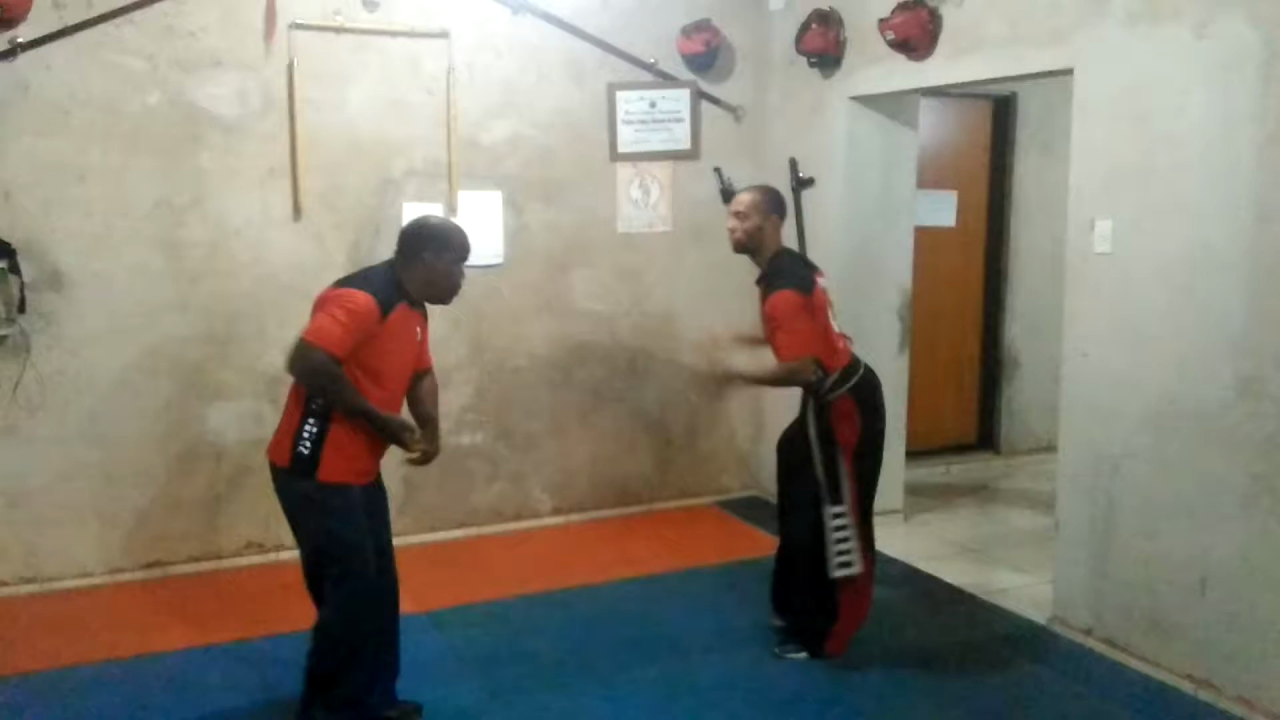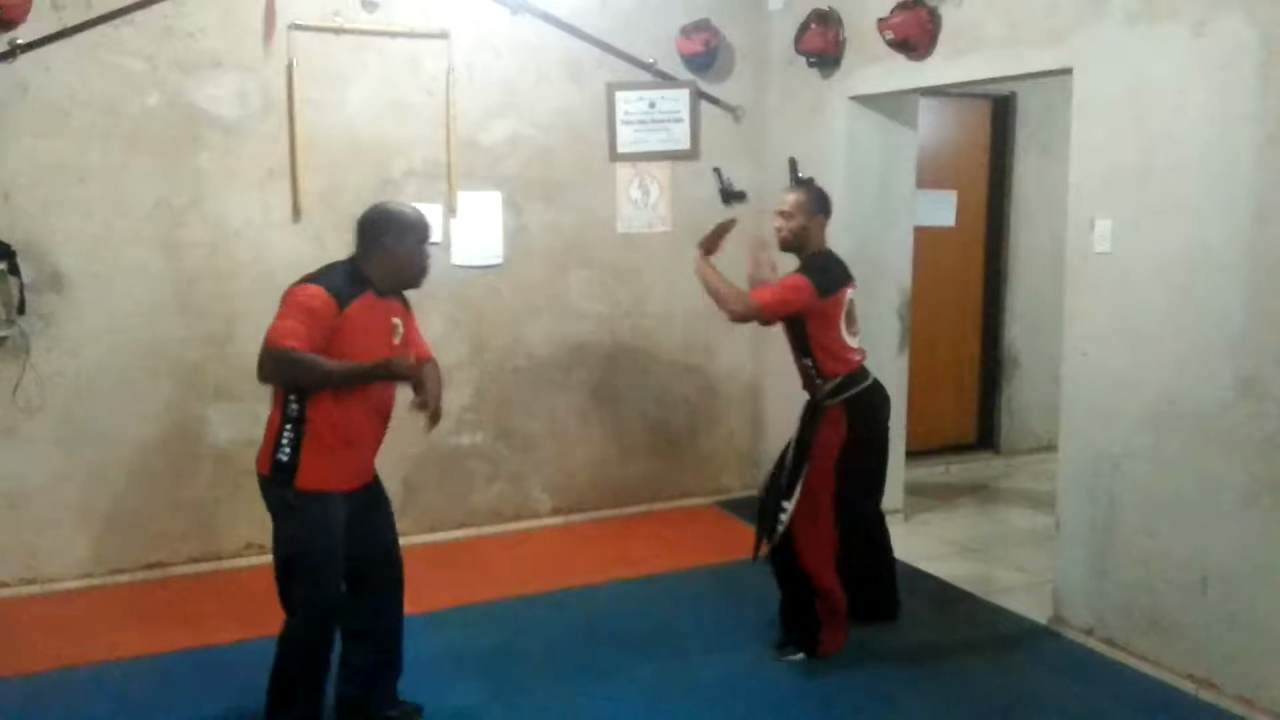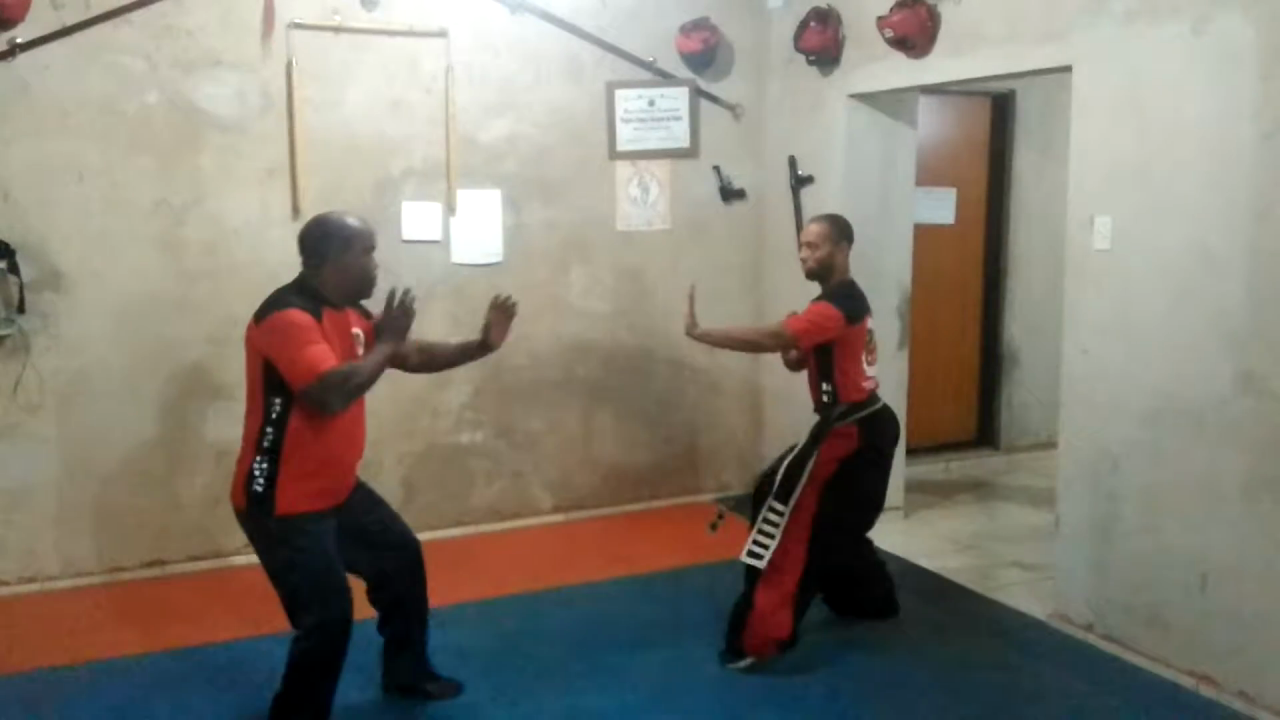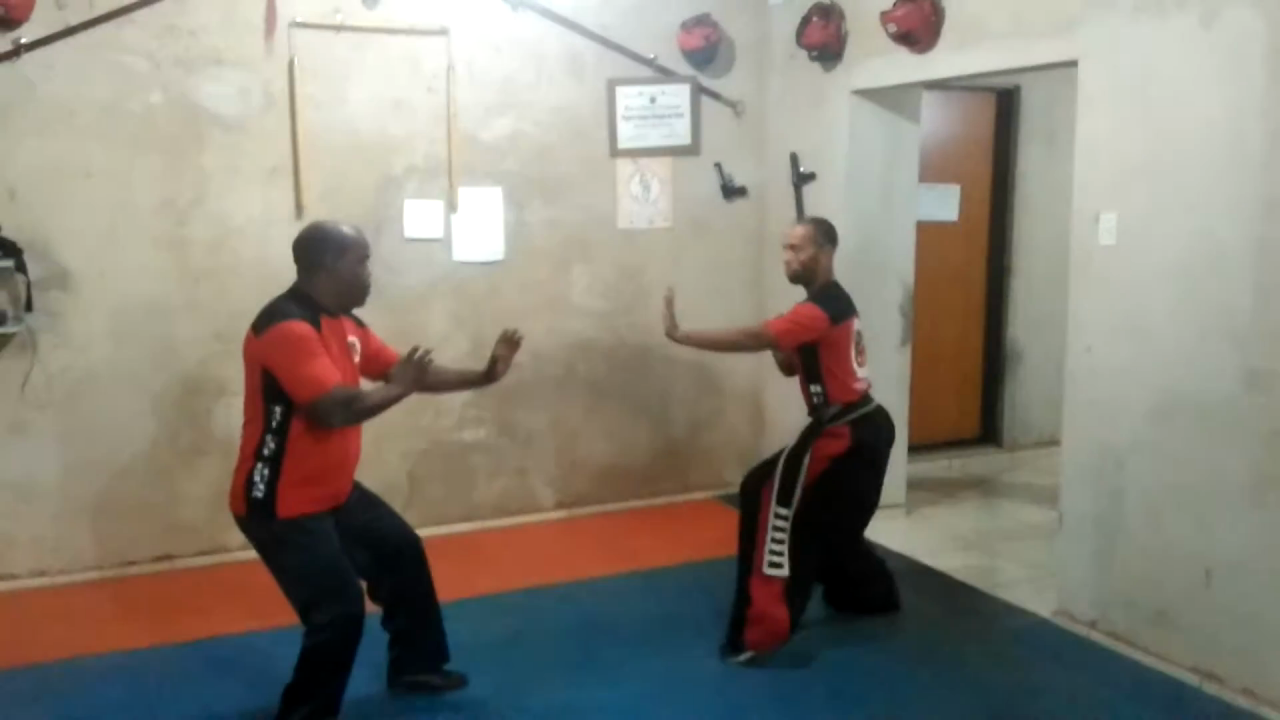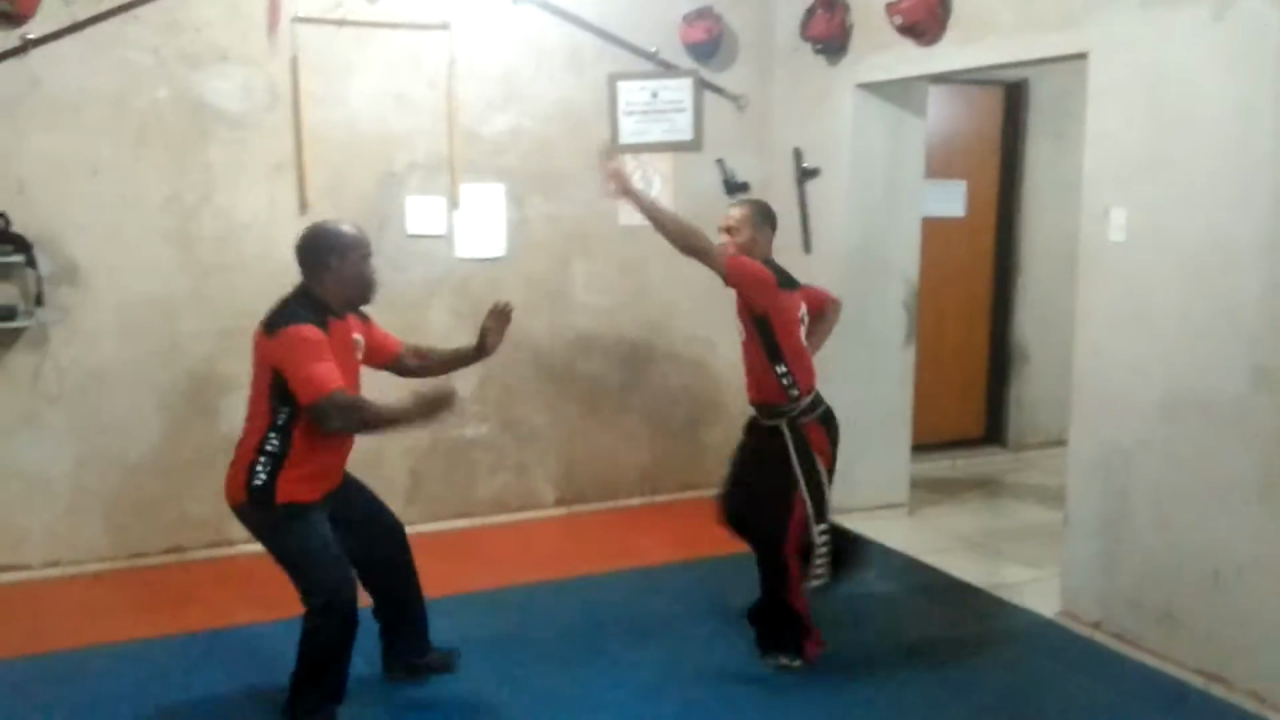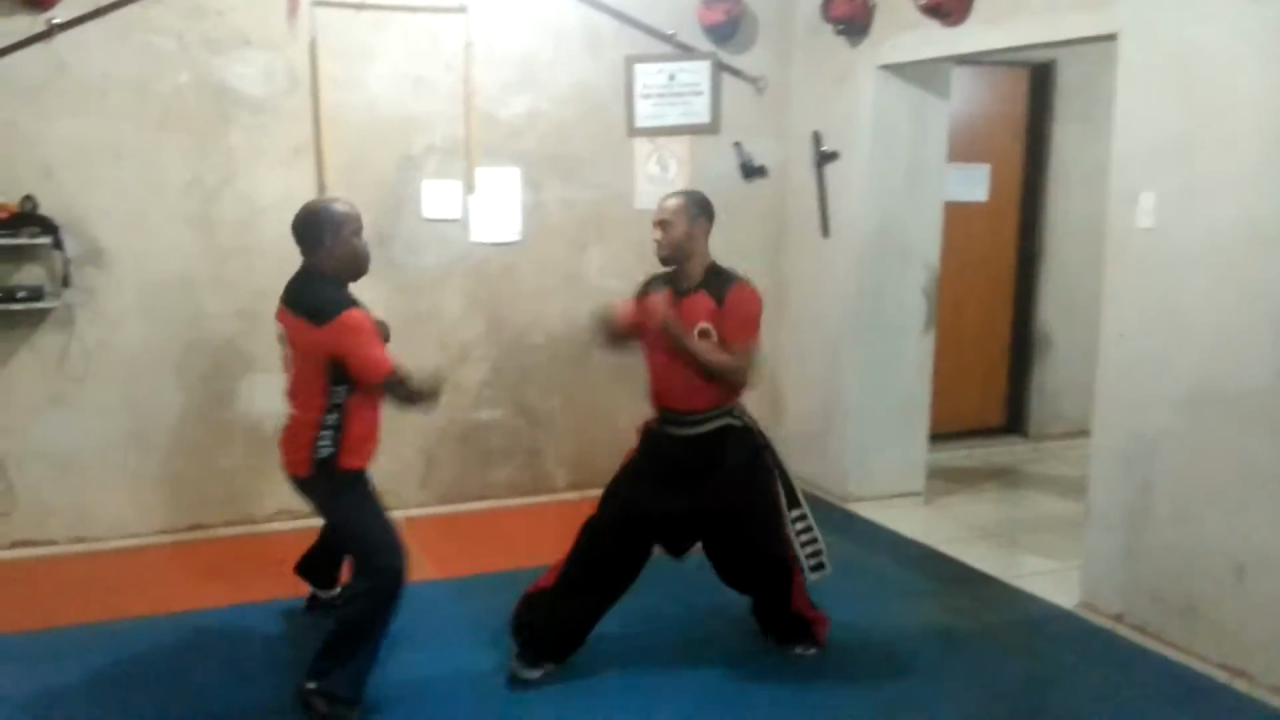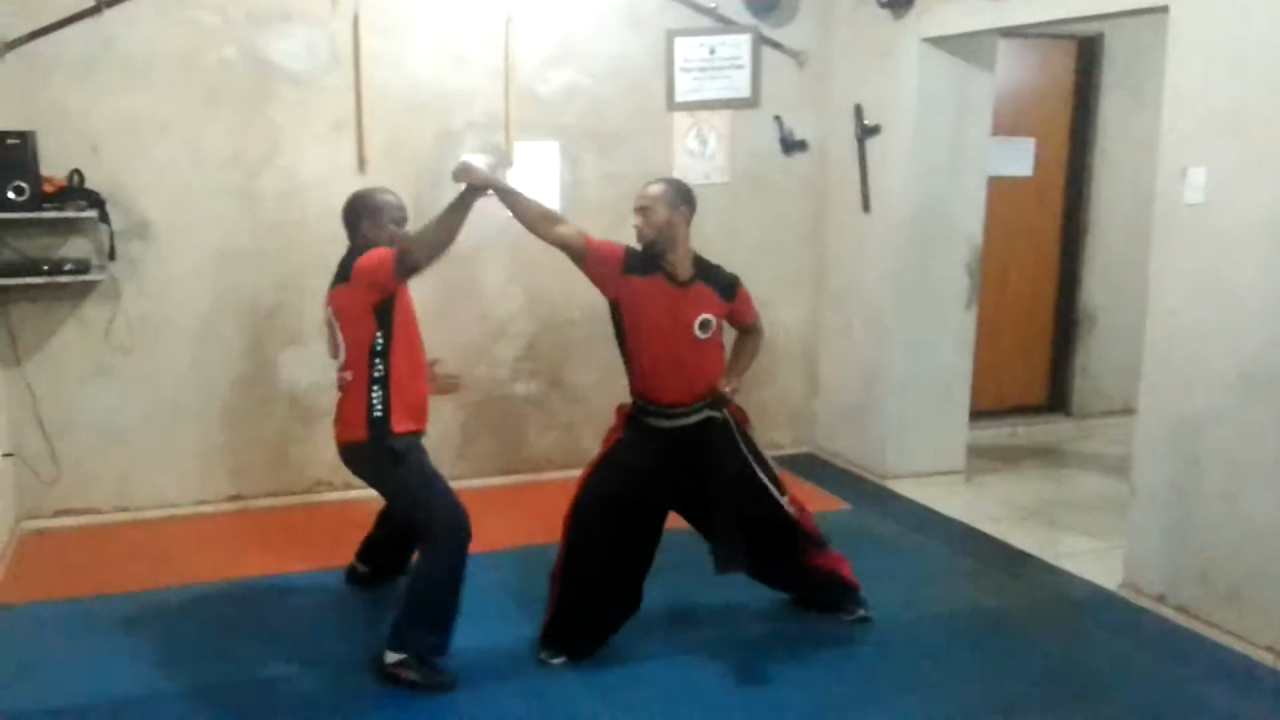
dt=0.3s
person 1, frame 1
left shoulder: (413, 308)
right shoulder: (360, 299)
left elbow: (421, 374)
right elbow: (306, 363)
left wrist: (428, 427)
right wrist: (380, 420)
left hip: (359, 470)
right hip: (314, 471)
left knee: (379, 586)
right knee: (351, 593)
person 1, frame 2
left shoulder: (395, 303)
right shoulder: (320, 295)
left elbow: (422, 363)
right elbow: (274, 364)
left wrist: (430, 394)
right wrist: (370, 371)
left hip: (358, 475)
right hip: (302, 479)
left knee: (381, 582)
right knee: (317, 604)
person 1, frame 3
left shoulder: (349, 314)
right shoulder: (285, 318)
left elbow: (415, 355)
right elbow: (333, 392)
left wrist: (482, 346)
right wrist: (385, 343)
left hip: (336, 489)
right hip: (280, 503)
left knee: (400, 559)
right knee: (326, 615)
left ankle: (406, 673)
person 1, frame 4
left shoulder: (344, 324)
right shoulder: (285, 328)
left elbow: (405, 371)
right elbow: (335, 409)
left wrist: (485, 375)
right wrist: (399, 387)
left hip: (335, 491)
right hip: (280, 506)
left knee: (402, 554)
right knee: (339, 612)
left ankle: (415, 664)
person 1, frame 5
left shoulder: (348, 317)
right shoulder: (295, 331)
left elbow: (409, 361)
right elbow: (342, 413)
left wrist: (478, 350)
right wrist: (416, 411)
left hip: (322, 479)
right hip: (275, 492)
left knee: (388, 544)
right knee: (332, 598)
left ankle: (407, 652)
person 1, frame 6
left shoulder: (311, 291)
right shoulder: (336, 312)
right elbow: (391, 383)
left wrist: (373, 339)
right wrist: (423, 391)
left hip: (323, 451)
right hip: (330, 462)
left knee: (356, 523)
right knee: (383, 567)
left ankle: (323, 586)
person 1, frame 7
left shoulder: (357, 282)
right shoulder: (370, 268)
right elbow: (418, 253)
left wrist: (414, 382)
right wrist: (468, 197)
left hip: (369, 431)
right hip: (381, 437)
left knee: (410, 504)
right knee: (449, 528)
left ankle: (370, 566)
right ankle: (406, 652)
person 2, frame 1
left shoulder: (784, 287)
right shoulder: (789, 268)
left elbow: (799, 368)
left wrist: (735, 376)
right wrist: (759, 337)
left hip: (843, 403)
right hip: (842, 395)
left knee: (833, 513)
right knee: (803, 505)
left ankle: (822, 631)
right ankle: (796, 609)
person 2, frame 2
left shoulder: (810, 281)
right shoulder: (827, 270)
left elbow: (740, 309)
right elbow: (771, 308)
left wrist: (703, 262)
right wrist: (766, 281)
left hip: (840, 410)
right hip: (859, 400)
left knee: (806, 516)
right knee: (851, 512)
left ankle: (813, 634)
right ankle: (873, 602)
person 2, frame 3
left shoulder: (836, 308)
right shoulder: (845, 301)
left elbow: (771, 339)
right elbow: (795, 359)
left wrist: (699, 332)
right wrist: (793, 345)
left hip: (851, 432)
right hip: (870, 426)
left knee: (782, 507)
right knee: (836, 526)
left ankle: (760, 635)
right ankle: (870, 598)
person 2, frame 4
left shoulder: (820, 309)
right shoulder: (832, 304)
left elbow: (753, 338)
right elbow: (792, 365)
left wrist: (680, 334)
right wrist: (782, 349)
left hip: (845, 434)
right hip: (864, 427)
left knee: (768, 499)
right knee: (832, 523)
left ankle: (760, 630)
right ankle: (870, 594)
person 2, frame 5
left shoulder: (762, 279)
right shoulder: (775, 284)
left elbow: (695, 245)
right elbow: (831, 304)
left wrist: (630, 191)
left hip: (796, 430)
right hip: (769, 424)
left knee: (782, 531)
right knee: (743, 509)
left ankle: (791, 637)
right ankle: (832, 557)
person 2, frame 6
left shoulder: (736, 293)
right shoulder: (653, 291)
left elbow: (738, 371)
right elbow: (616, 331)
left wrist: (671, 329)
right wrist: (615, 322)
left hip: (726, 440)
right hip: (667, 437)
left knee: (762, 538)
right knee: (610, 532)
left ankle: (798, 627)
right ankle: (542, 639)
person 2, frame 7
left shoulder: (723, 286)
right shoulder: (622, 269)
left elbow: (753, 332)
right elbow: (555, 228)
left wrist: (732, 375)
right wrist: (494, 186)
left hip: (710, 431)
right hip: (646, 433)
left knee: (766, 518)
right knee: (597, 524)
left ankle: (836, 590)
right ankle: (567, 635)
